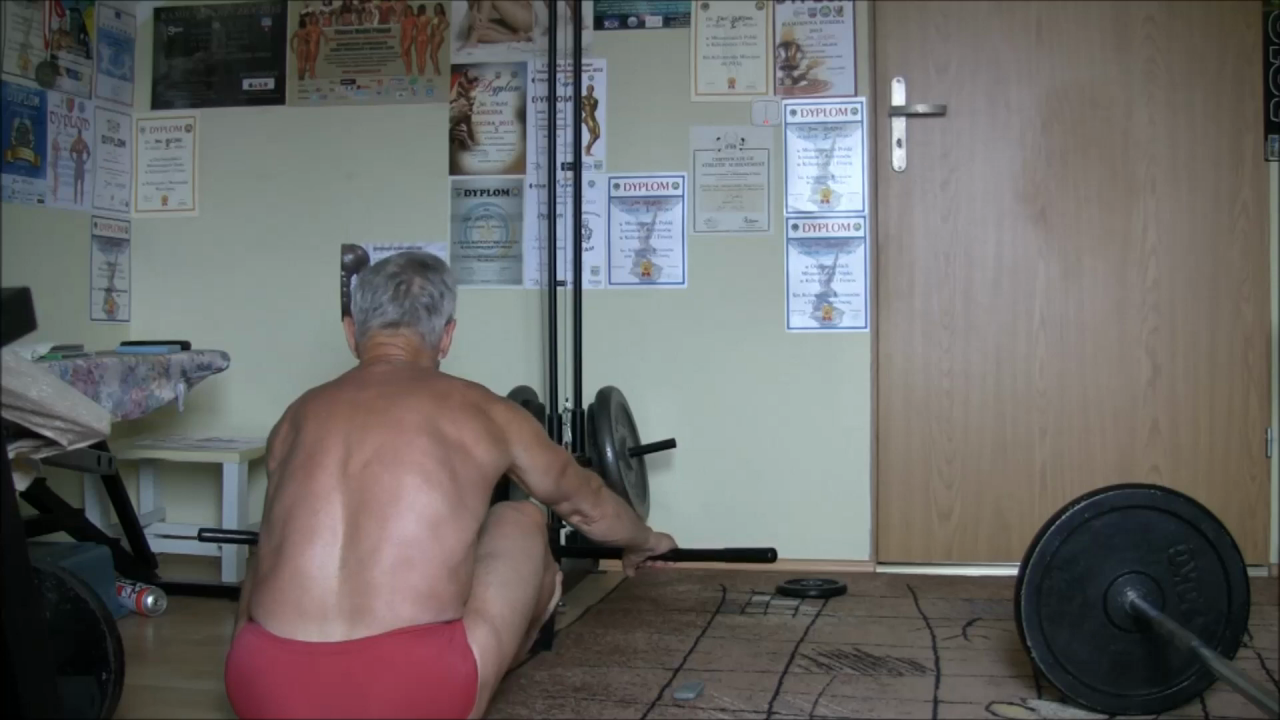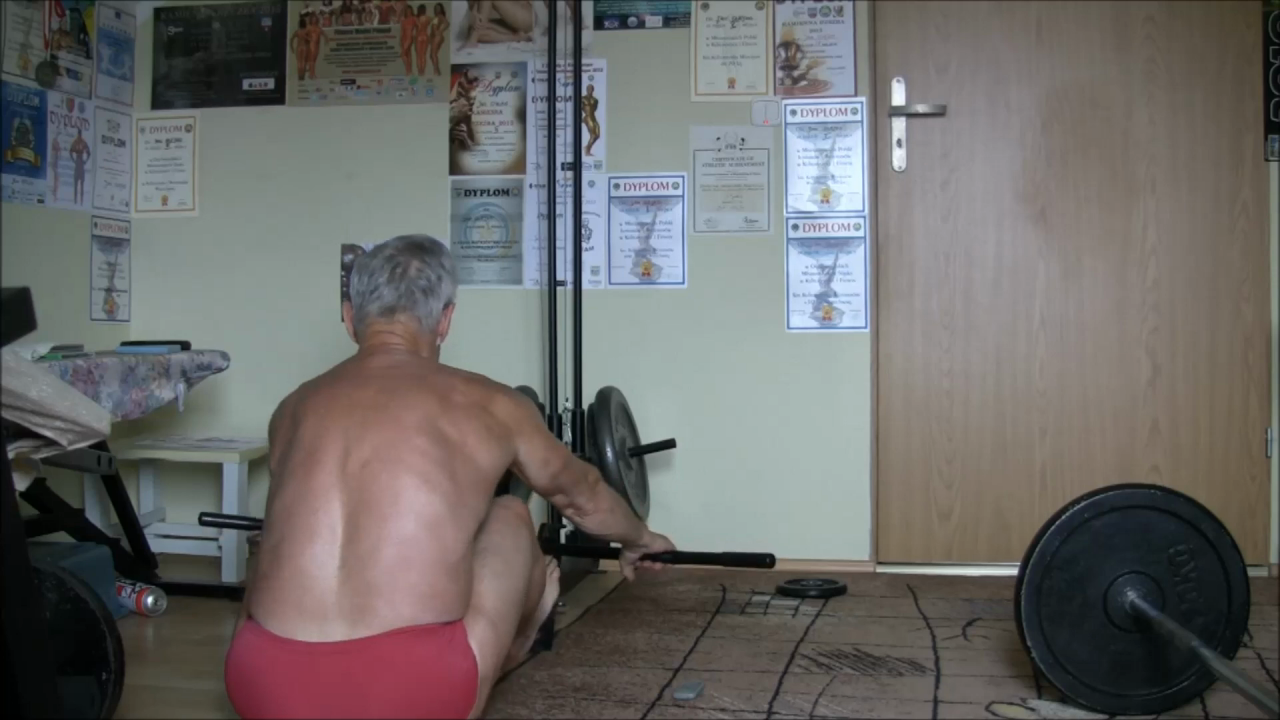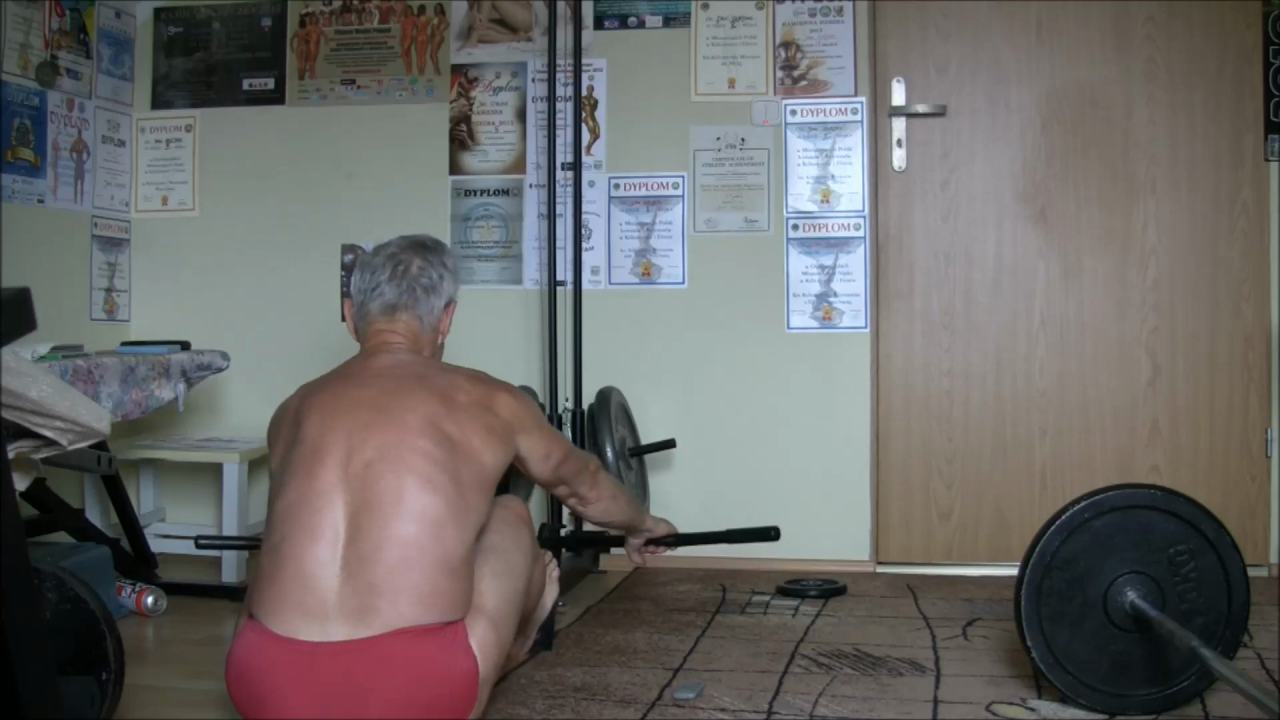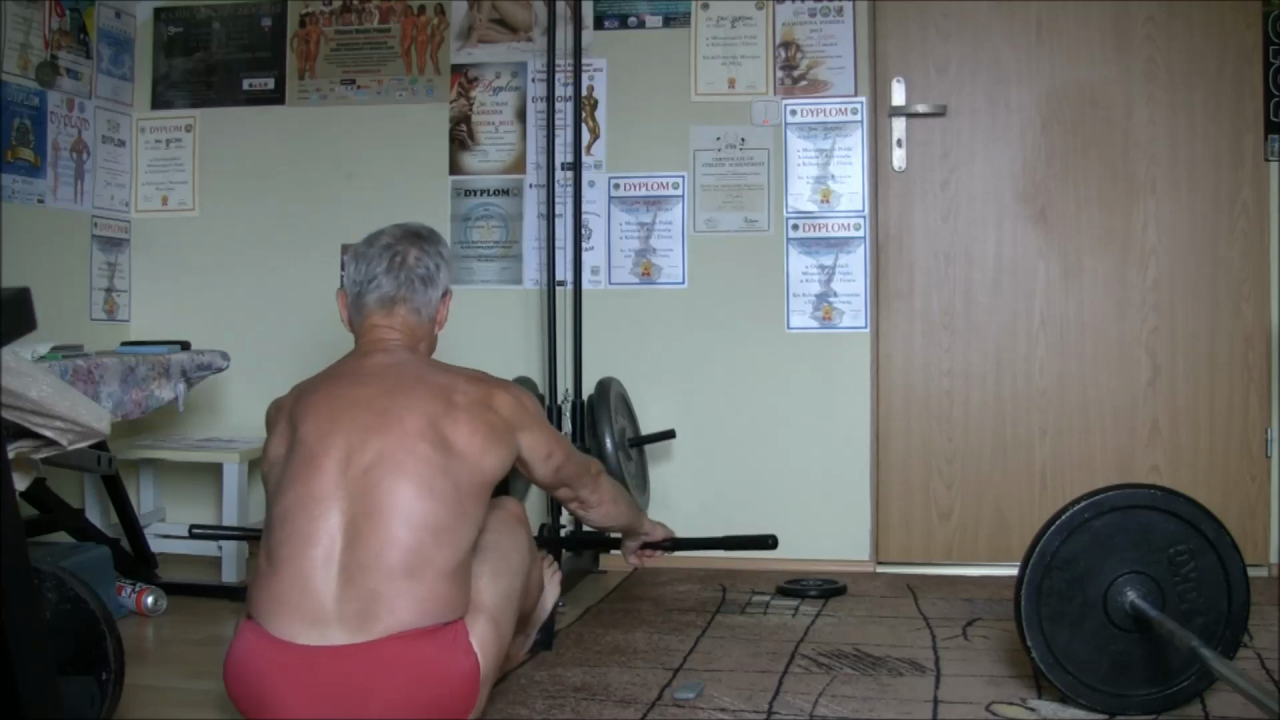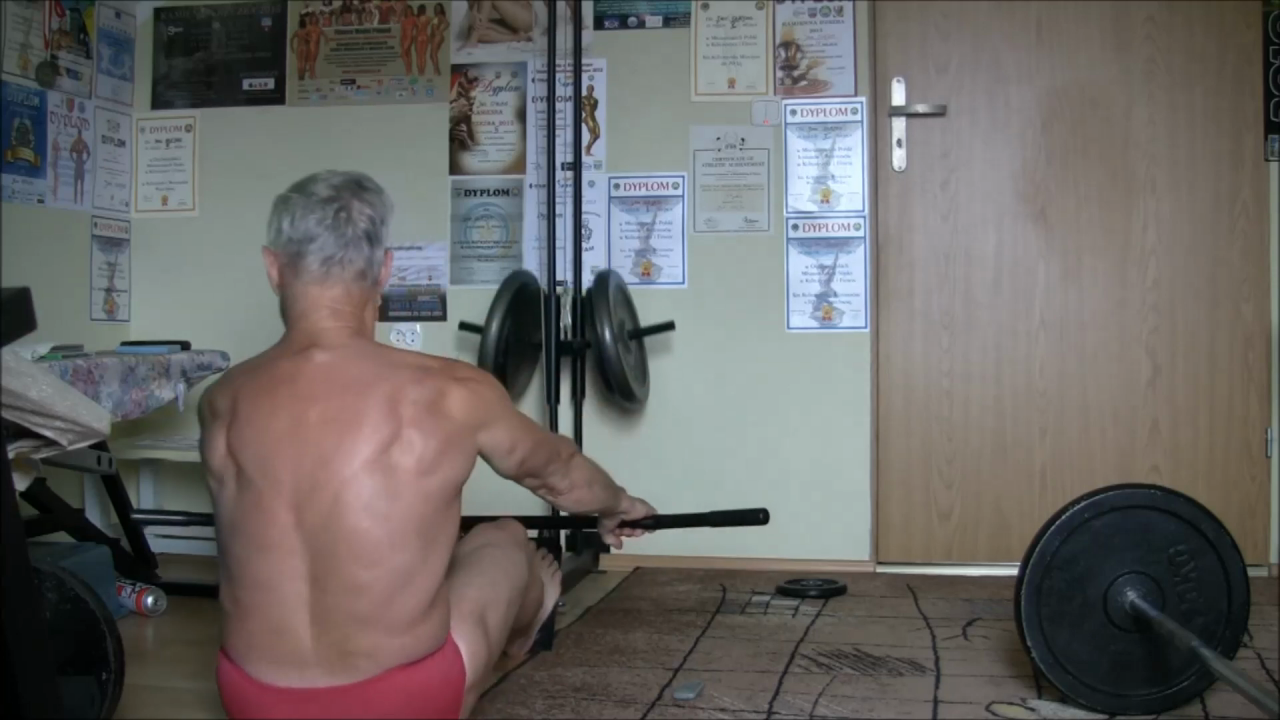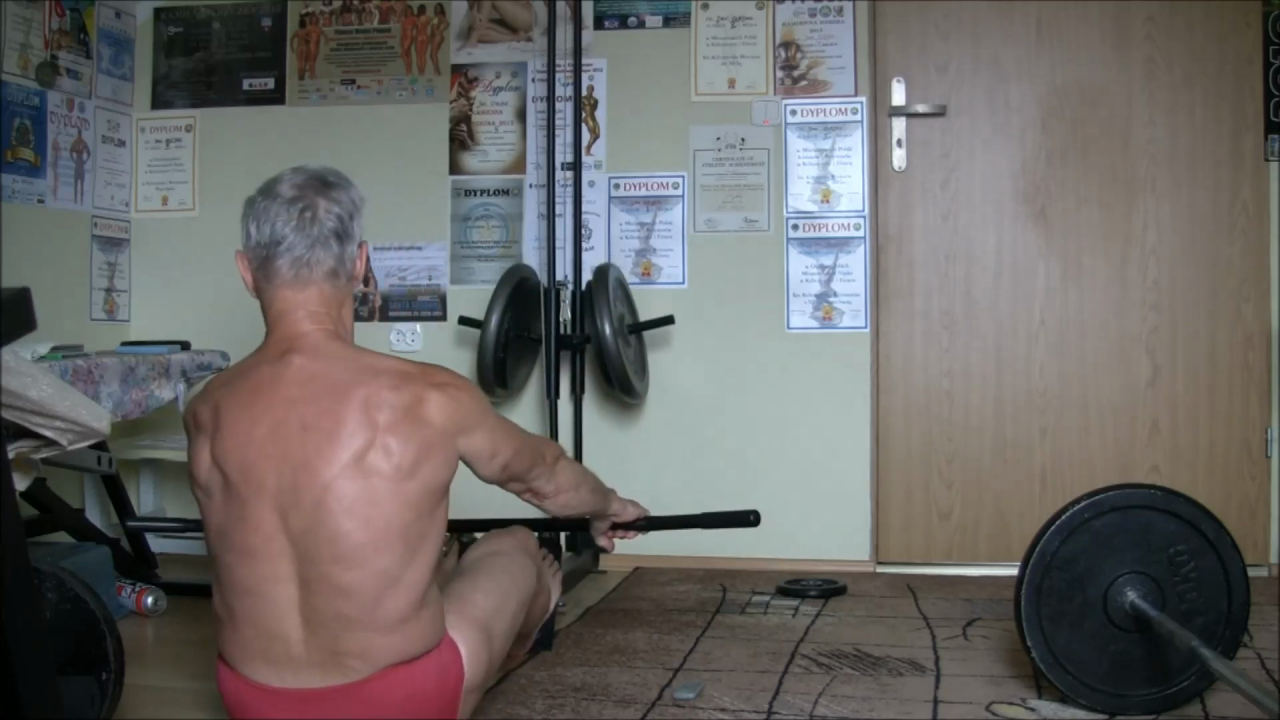
dt=0.5s
person 1, frame 1
left shoulder: (297, 416)
right shoulder: (485, 411)
right elbow: (587, 504)
right wrist: (645, 542)
right knee: (521, 521)
right ankle: (511, 647)
person 1, frame 2
left shoulder: (294, 409)
right shoulder: (487, 404)
right elbow: (582, 495)
right wrist: (639, 539)
right knee: (509, 518)
right ankle: (511, 644)
person 1, frame 3
left shoulder: (294, 409)
right shoulder: (489, 402)
right elbow: (584, 485)
right wrist: (641, 525)
right knee: (510, 517)
right ankle: (515, 641)
person 1, frame 4
left shoulder: (288, 408)
right shoulder: (491, 402)
right elbow: (586, 488)
right wrist: (640, 527)
right knee: (507, 518)
right ankle: (516, 641)
person 1, frame 5
left shoulder: (223, 402)
right shoulder: (450, 393)
right elbow: (557, 470)
right wrist: (618, 505)
right knee: (505, 540)
right ankle: (517, 638)
person 1, frame 6
left shoulder: (207, 412)
right shoulder: (426, 398)
right elbow: (543, 474)
right wrist: (608, 506)
right knee: (515, 549)
right ankle: (512, 643)
